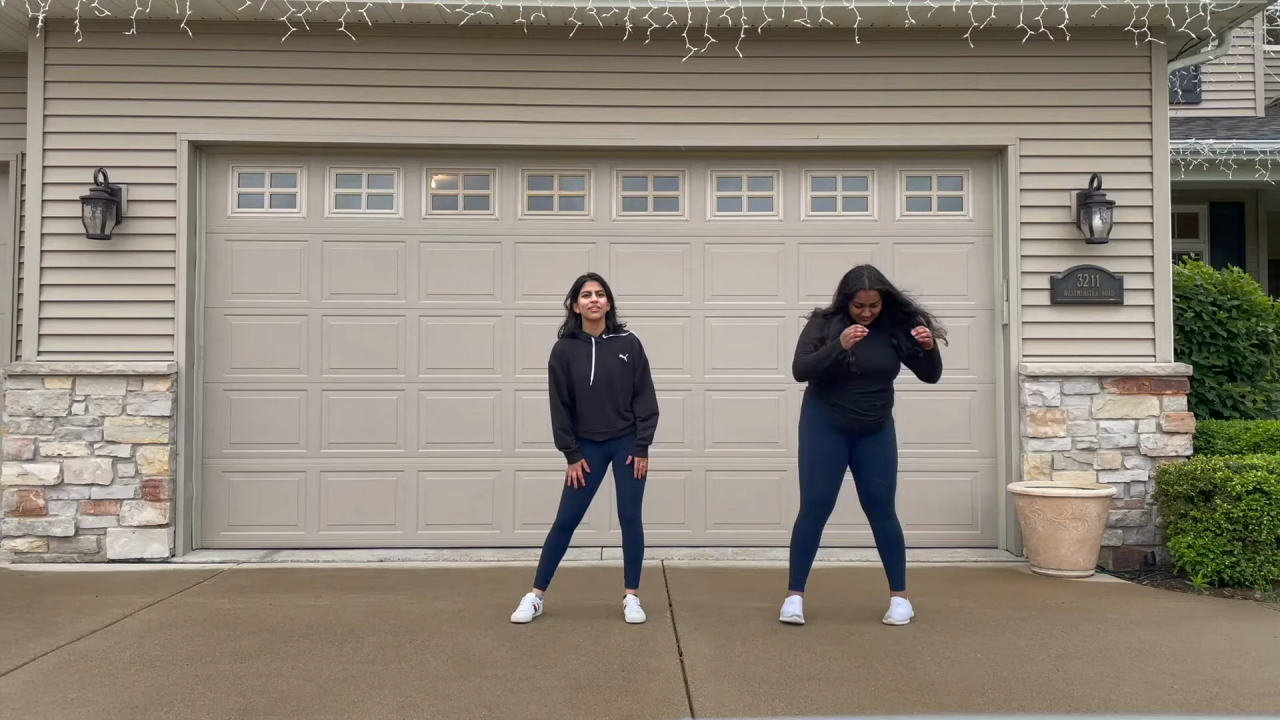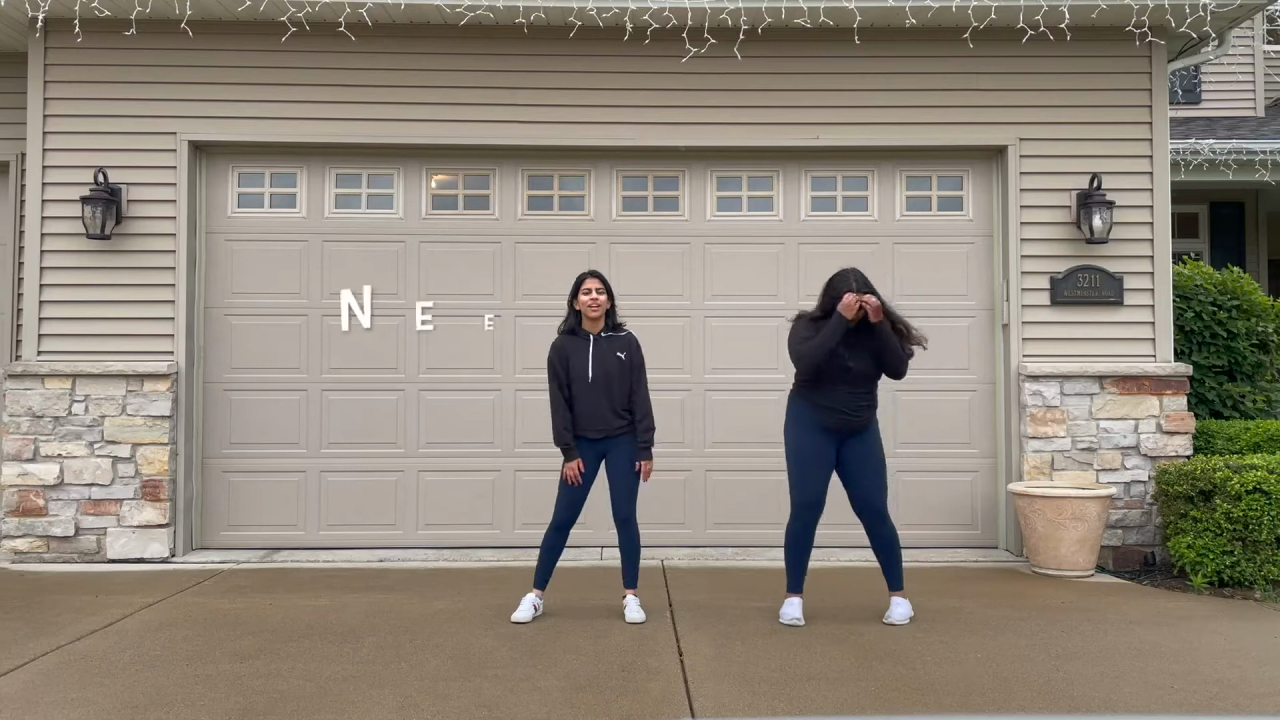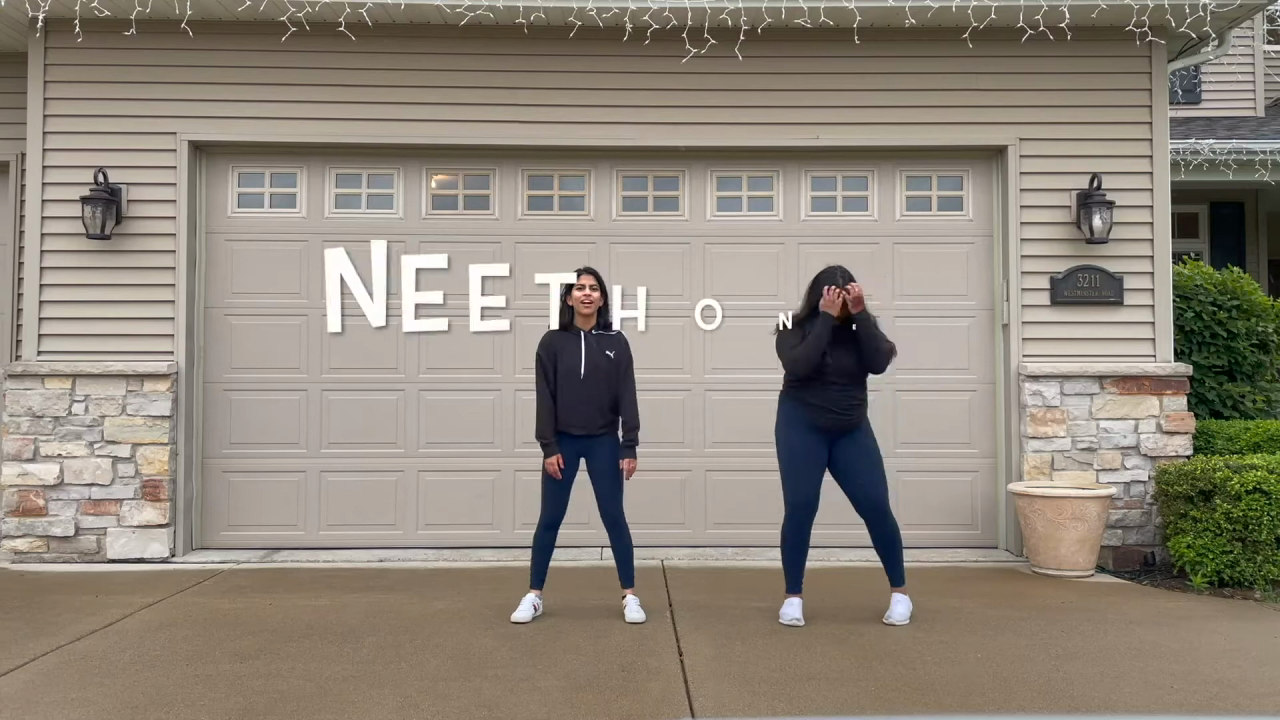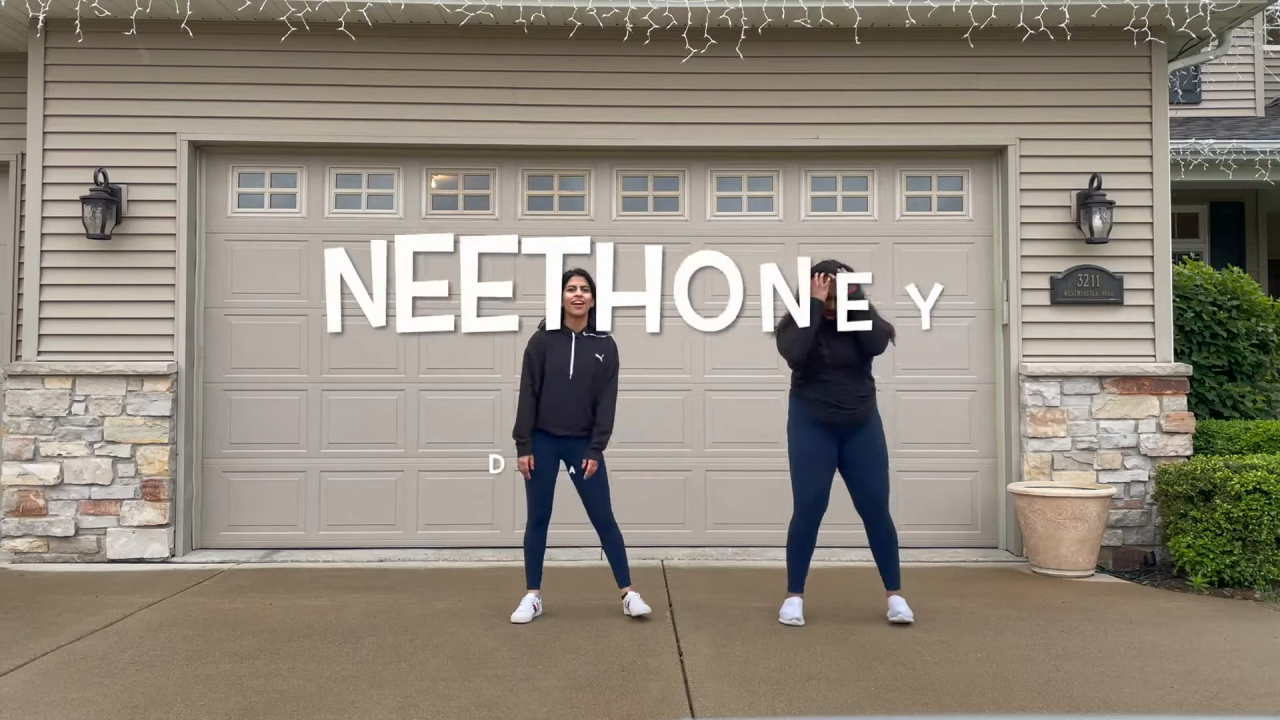
dt=0.2s
person 1, frame 1
left shoulder: (895, 329)
right shoulder: (823, 323)
left elbow: (930, 375)
right elbow: (801, 371)
left wrist: (928, 348)
right wrist: (839, 347)
left hip: (875, 431)
right hip: (824, 426)
left knee: (881, 509)
right knee: (815, 507)
left ankle: (899, 597)
right ankle: (795, 595)
person 1, frame 2
left shoulder: (878, 330)
right shoulder: (809, 326)
left elbow: (898, 370)
right elbow: (806, 361)
left wrist: (879, 323)
right wrist: (840, 319)
left hip: (860, 431)
right hip: (810, 427)
left knee: (874, 511)
right knee: (806, 509)
left ankle: (898, 596)
right ankle: (793, 596)
person 1, frame 3
left shoulder: (860, 328)
right shoulder: (795, 328)
left elbow: (880, 363)
right elbow: (799, 366)
left wrist: (859, 314)
right wrist: (825, 318)
left hip: (852, 430)
right hip: (801, 427)
left knee: (877, 508)
right knee: (800, 509)
left ankle: (899, 592)
right ankle: (792, 597)
person 1, frame 4
left shoulder: (859, 319)
right shoulder: (795, 324)
left elbow: (877, 344)
right elbow: (796, 354)
left wrist: (856, 298)
right wrist: (814, 305)
left hip: (862, 426)
right hip: (812, 426)
left knee: (875, 508)
right knee: (809, 508)
left ankle: (895, 595)
right ankle: (794, 596)
person 2, frame 1
left shoulder: (628, 343)
right shoulder: (564, 350)
left elbow: (645, 397)
right elbow: (560, 406)
left wrist: (642, 446)
right wrist: (572, 455)
left hip: (627, 443)
right hip: (587, 447)
left knee: (630, 519)
right knee: (566, 521)
left ankle: (631, 597)
right ankle: (535, 595)
person 2, frame 2
left shoulder: (626, 343)
right shoulder: (563, 346)
left elbow: (640, 398)
right elbow: (559, 403)
left wrist: (645, 448)
right wrist: (569, 453)
left hip: (622, 443)
right hip: (581, 445)
left knee: (625, 518)
right knee: (562, 520)
left ankle: (631, 597)
right ankle: (536, 595)
person 2, frame 3
left shoulder: (616, 342)
right shoulder: (553, 341)
left elbow: (627, 397)
right elbow: (545, 397)
left wrist: (630, 448)
right wrist: (549, 447)
left hip: (603, 442)
right hip: (562, 442)
left knee: (615, 519)
right knee: (550, 520)
left ankle: (629, 596)
right ankle: (534, 596)
person 2, frame 4
left shoulder: (605, 346)
right shoulder: (542, 341)
left elbow: (606, 402)
right elbow: (528, 394)
left wrist: (596, 450)
right wrist: (524, 446)
left hip: (583, 445)
right hip: (544, 442)
left knee: (604, 519)
right knee: (538, 519)
left ankle: (628, 594)
right ankle: (532, 596)
